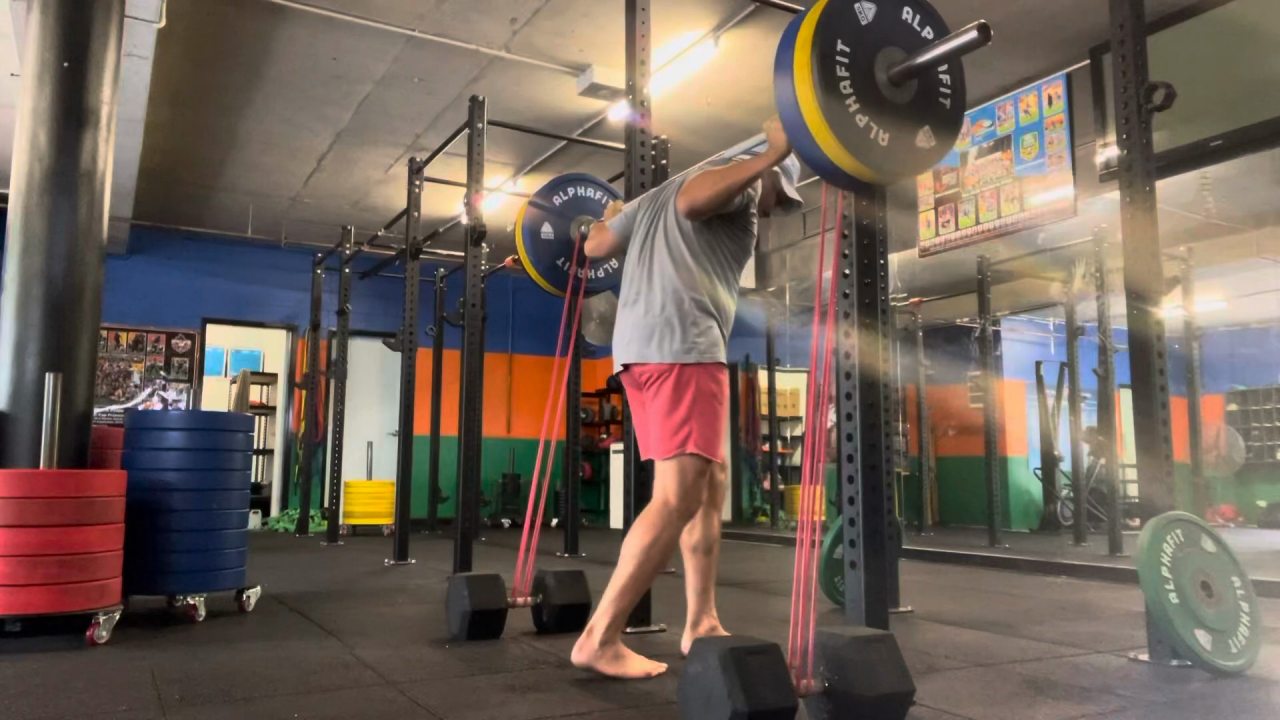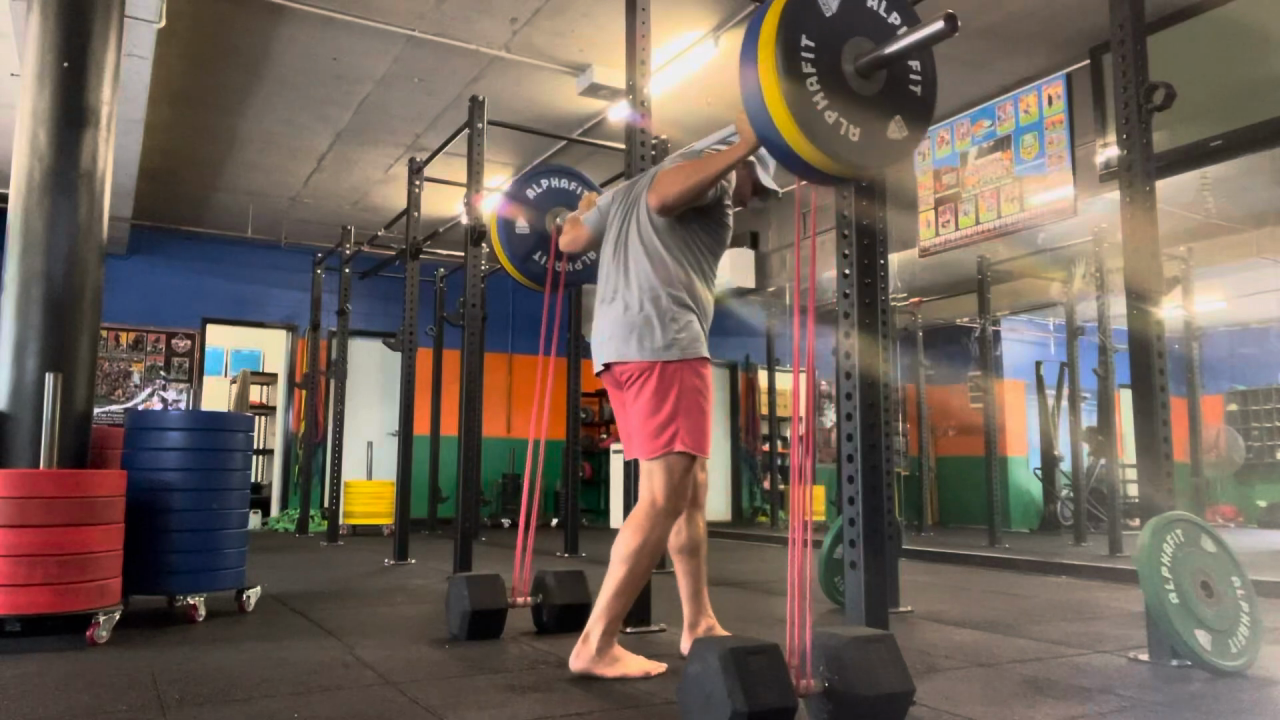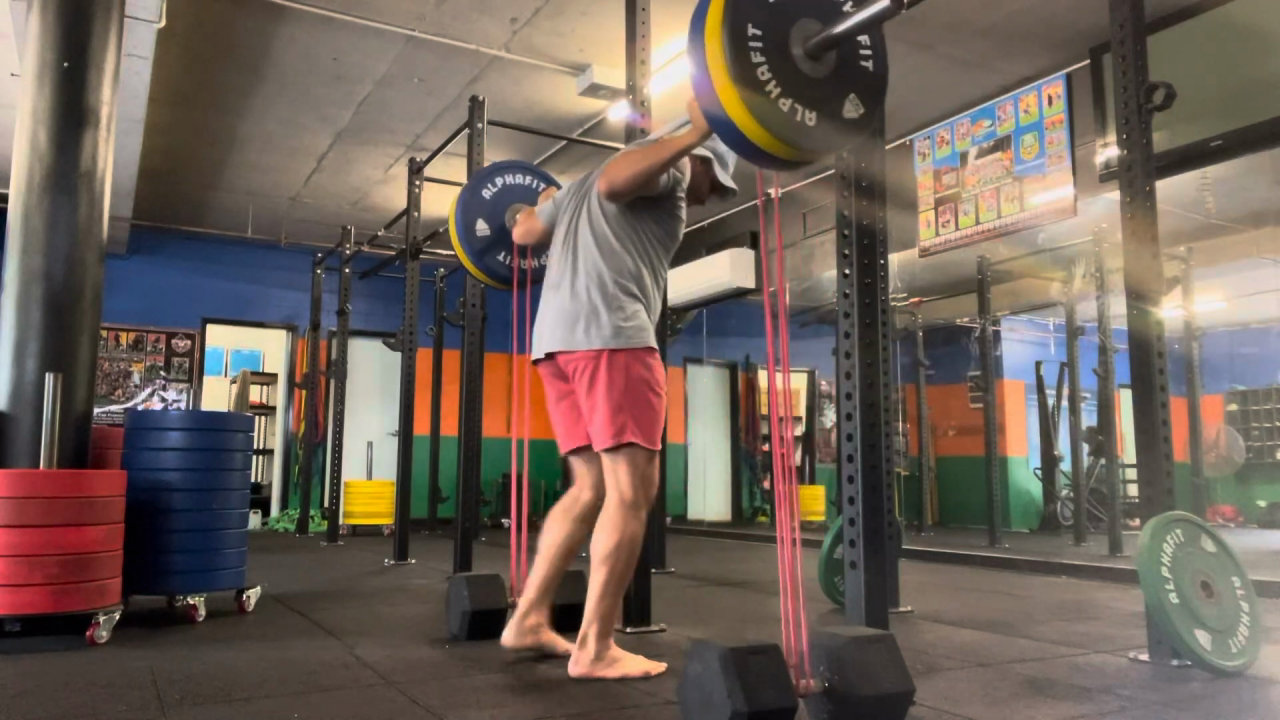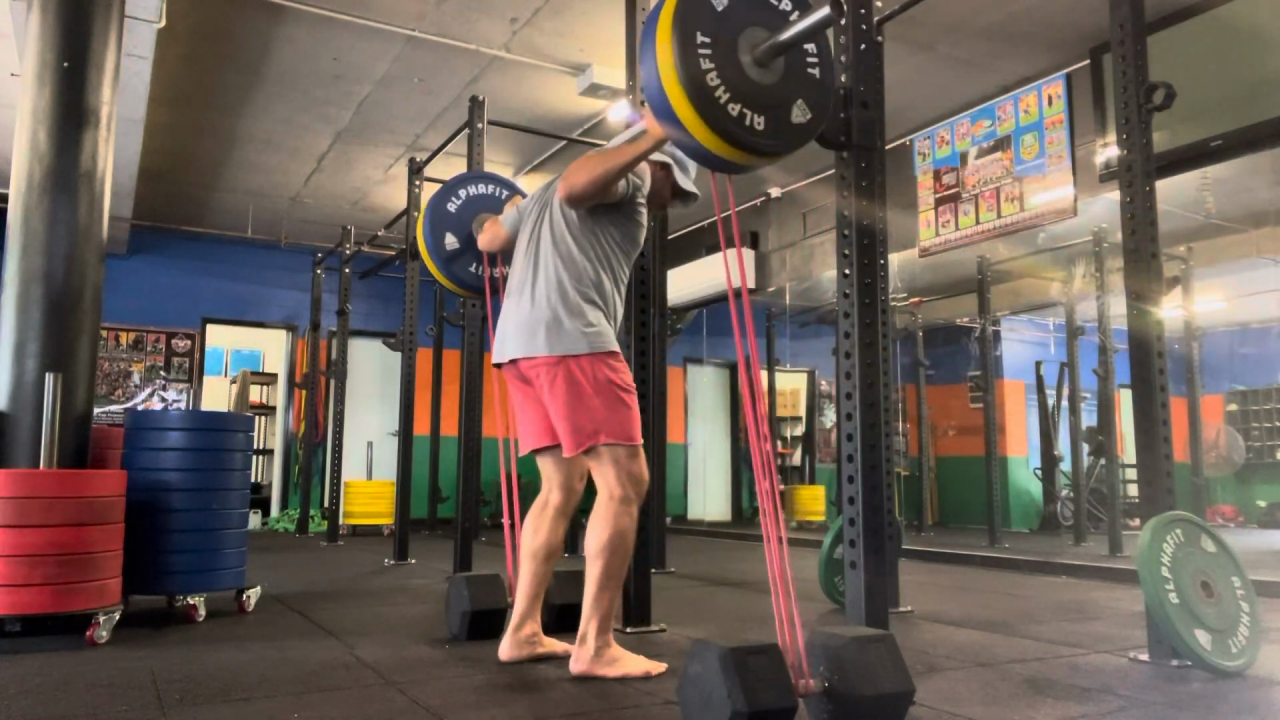
dt=0.5s
person 1, frame 1
left shoulder: (658, 195)
right shoulder: (739, 178)
left elbow: (596, 244)
right elbow: (694, 200)
left wrist: (611, 216)
right wrist: (774, 153)
left hip: (641, 349)
right hip: (682, 347)
left knee: (710, 483)
right knee: (678, 497)
left ankle: (702, 625)
right ankle: (600, 638)
person 1, frame 2
left shoulder: (628, 189)
right shoulder: (710, 168)
left elbow: (570, 239)
right elbow: (665, 196)
left wrist: (585, 210)
right wrist: (747, 143)
left hip: (618, 346)
right hip: (662, 343)
left knee: (689, 488)
right knee: (663, 497)
left ankle: (700, 624)
right ankle: (596, 644)
person 1, frame 3
left shoulder: (581, 187)
right shoulder: (672, 165)
left elbow: (524, 231)
right elbow: (614, 181)
left wrist: (542, 202)
right wrist: (698, 130)
left hip: (558, 337)
right hip: (609, 332)
left knee: (595, 485)
right knee: (633, 488)
left ankle: (528, 619)
right ankle: (595, 648)
person 1, frame 4
left shoulder: (545, 196)
right shoulder: (631, 172)
left elbow: (489, 241)
right elbow: (574, 185)
left wrist: (508, 214)
right wrist: (655, 136)
left hip: (521, 341)
right hip: (573, 338)
left knee: (563, 486)
right knee: (622, 481)
left ankle: (522, 630)
right ankle: (593, 644)
